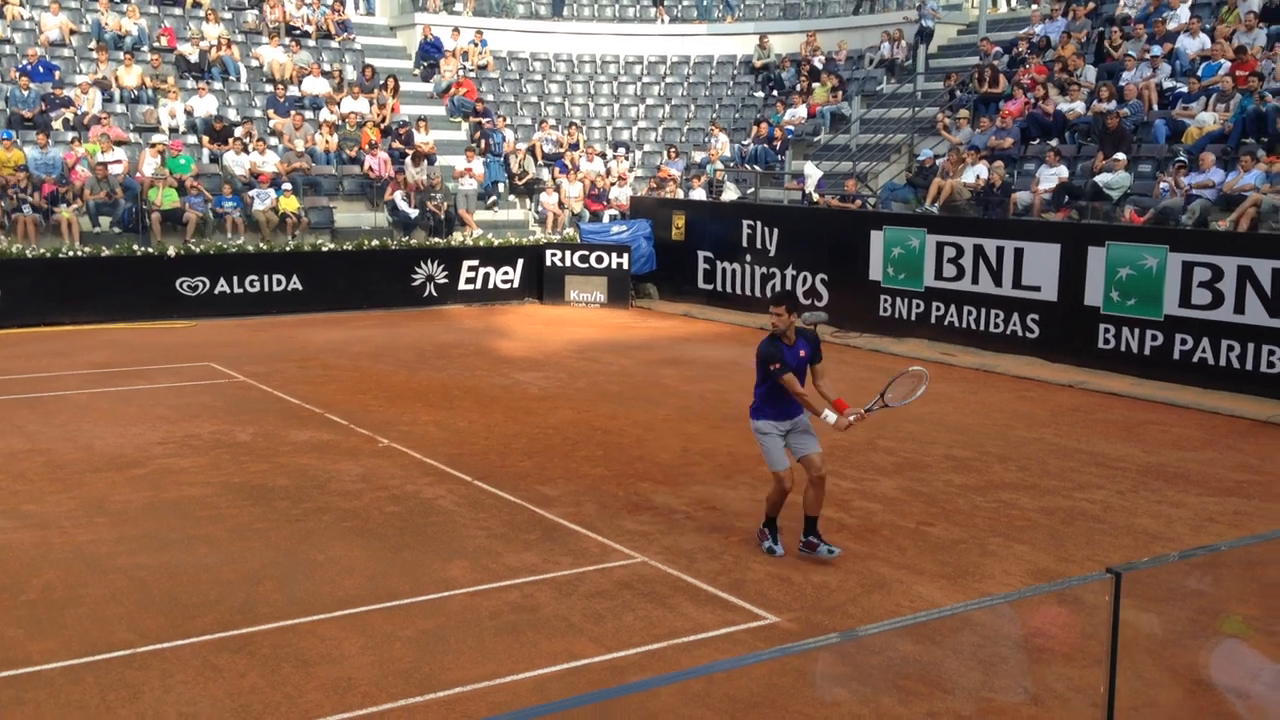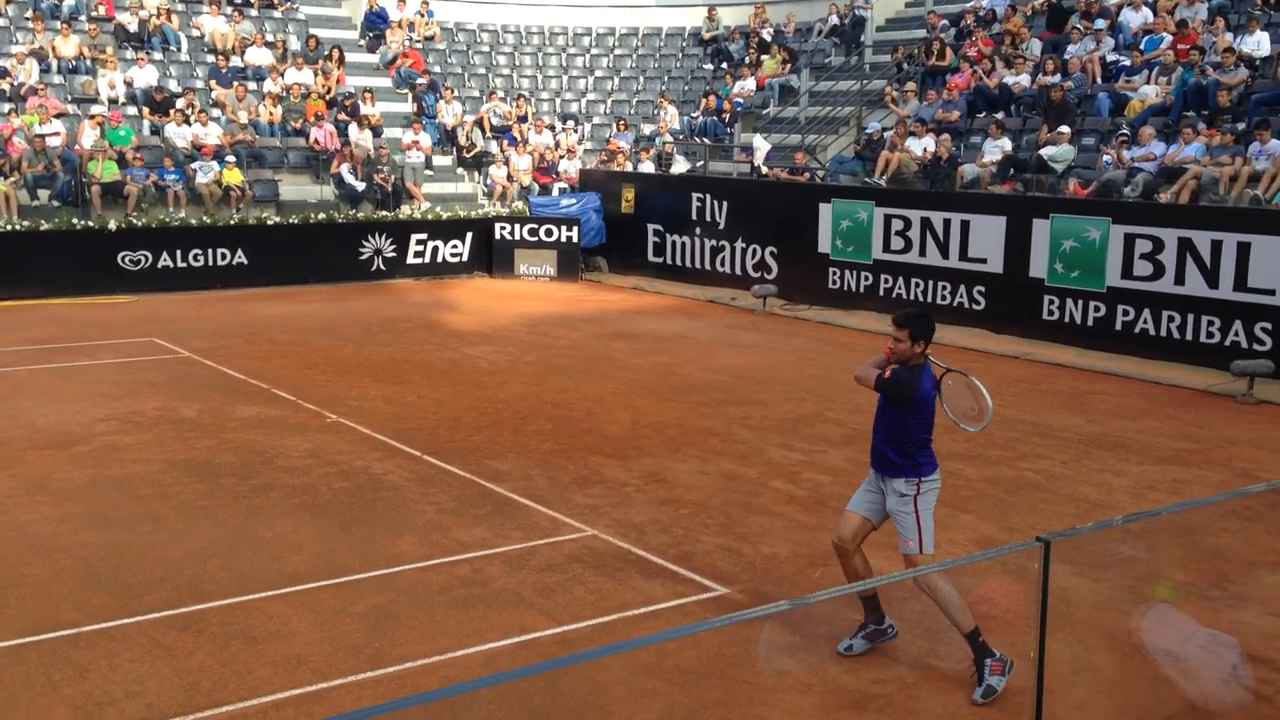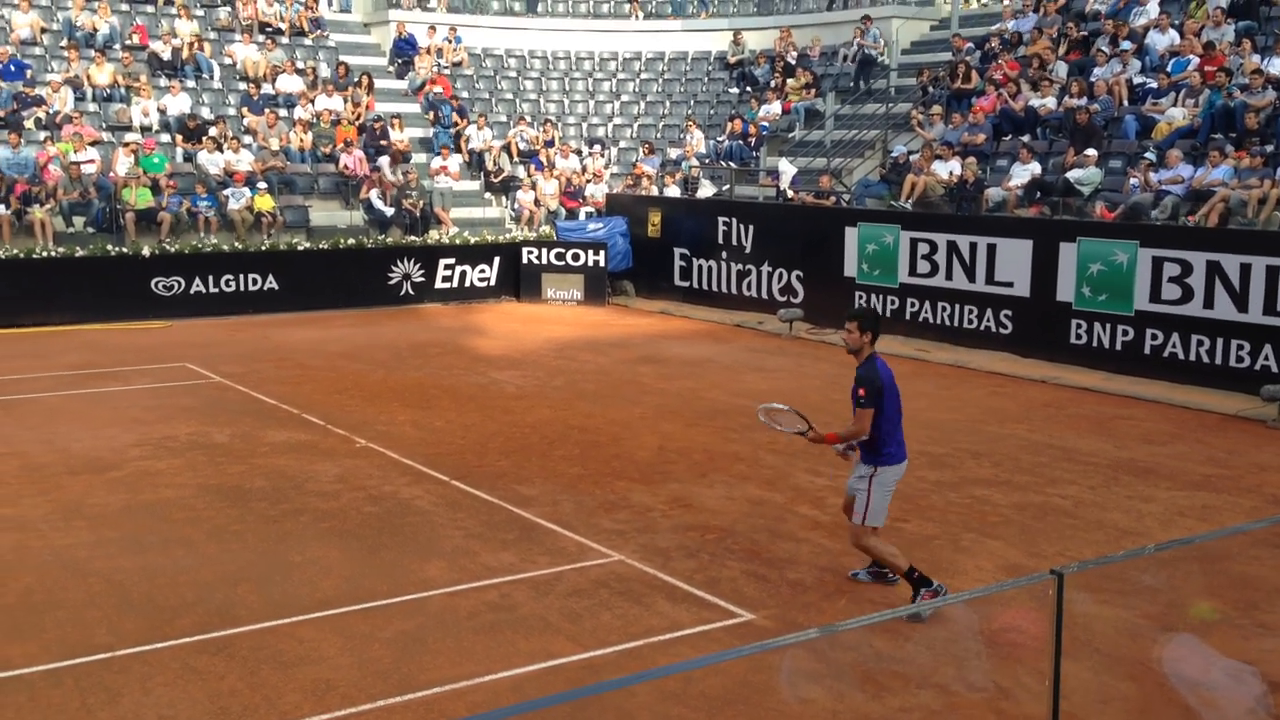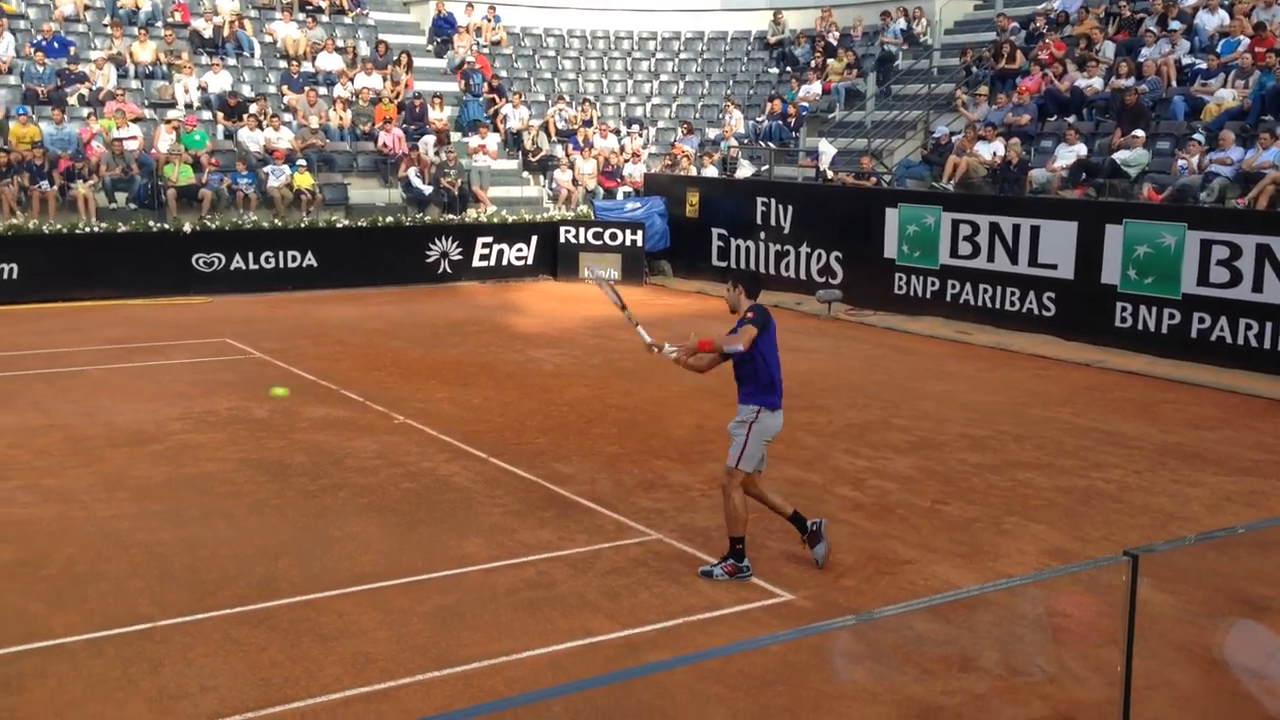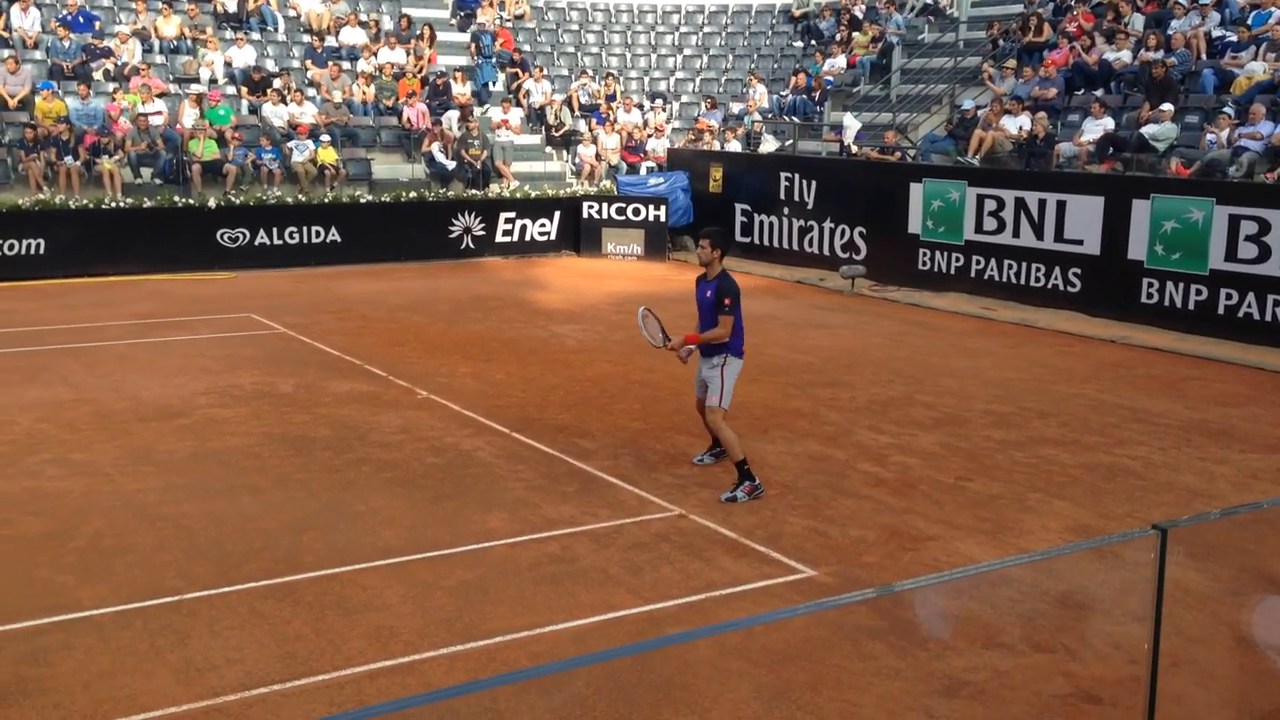
dt=1s
person 1, frame 1
left shoulder: (810, 338)
right shoulder: (768, 350)
left elbow: (819, 380)
right elbow: (798, 392)
left wrist: (844, 409)
right wrist: (832, 420)
left hip: (797, 417)
right hip: (767, 420)
left knee: (818, 472)
right knee: (785, 484)
left ankle: (811, 537)
right ankle: (768, 530)
person 1, frame 2
left shoulder: (909, 384)
right shoulder: (914, 369)
left elbow: (862, 374)
left wrist: (889, 354)
right wrist: (895, 351)
left hip: (913, 484)
right hip: (883, 476)
left knee: (923, 573)
right knee: (843, 541)
left ankle: (989, 658)
right ankle: (876, 622)
person 1, frame 3
left shoulder: (868, 377)
right shoulder: (873, 367)
left elbow: (862, 430)
left wrist: (826, 438)
right wrist: (850, 444)
left hip: (882, 464)
right hip: (876, 458)
left knee: (863, 538)
right knee: (850, 509)
left ankle: (926, 587)
right ankle: (883, 568)
person 1, frame 4
left shoulder: (758, 313)
right shoulder: (741, 327)
left elbow: (739, 343)
right elbow: (705, 365)
left wrist: (698, 345)
right wrist: (683, 356)
left hip: (760, 412)
right hip: (758, 412)
left knee: (731, 484)
right knee: (748, 484)
left ankle: (737, 560)
right ankle: (807, 527)
person 1, frame 5
left shoulder: (726, 287)
right shoulder: (701, 281)
left elbow: (723, 333)
left wrist: (686, 340)
right wrist: (689, 347)
left hip: (724, 359)
right hip: (707, 358)
left knee: (715, 419)
right knee: (702, 407)
left ankle: (749, 481)
right ankle: (718, 448)
